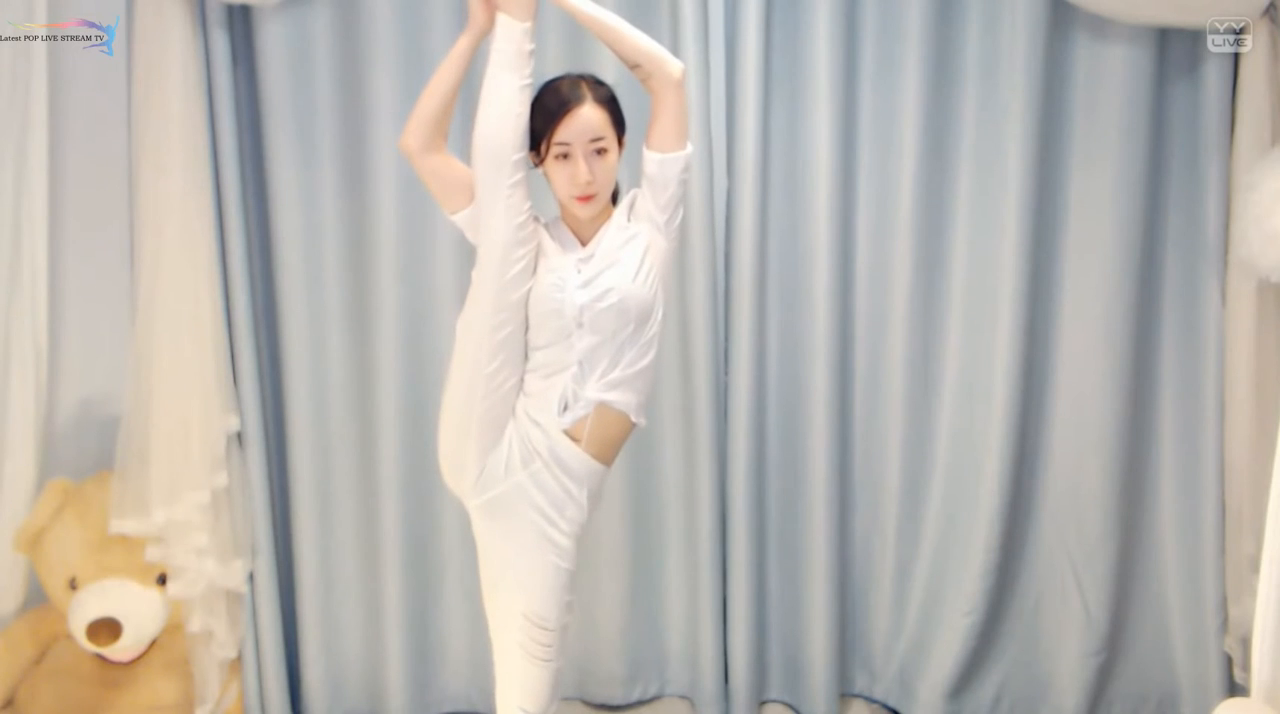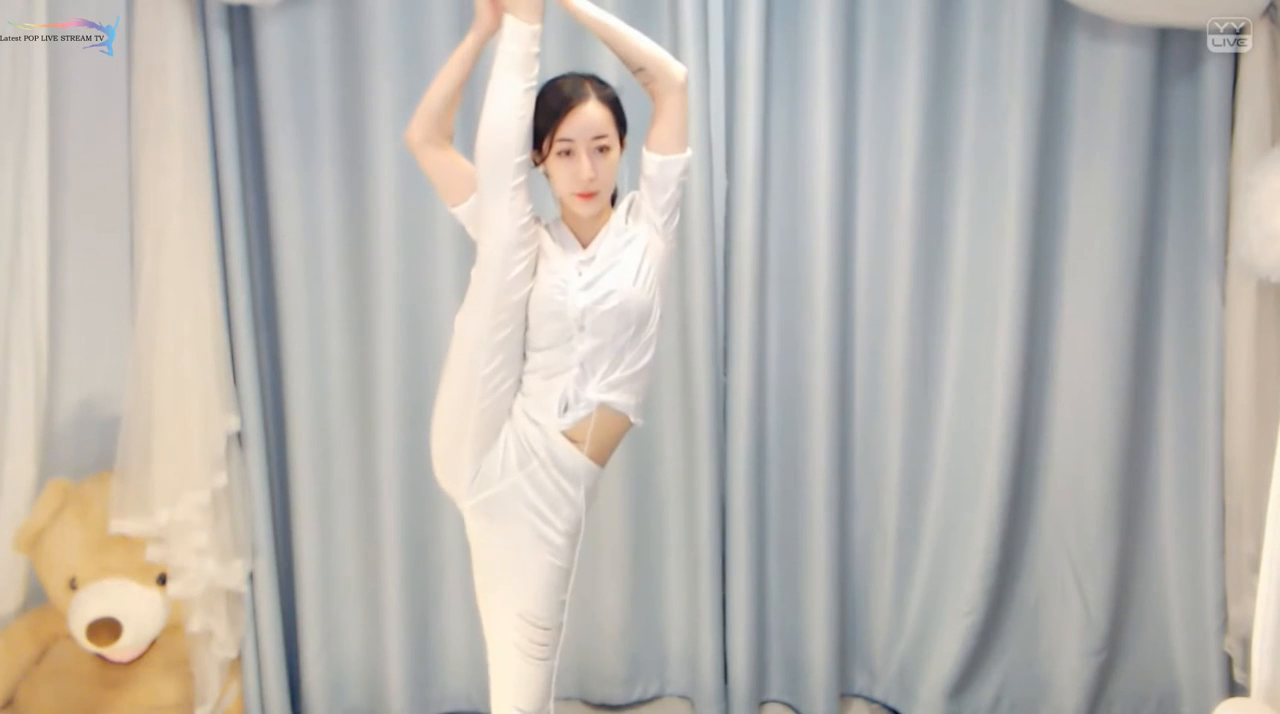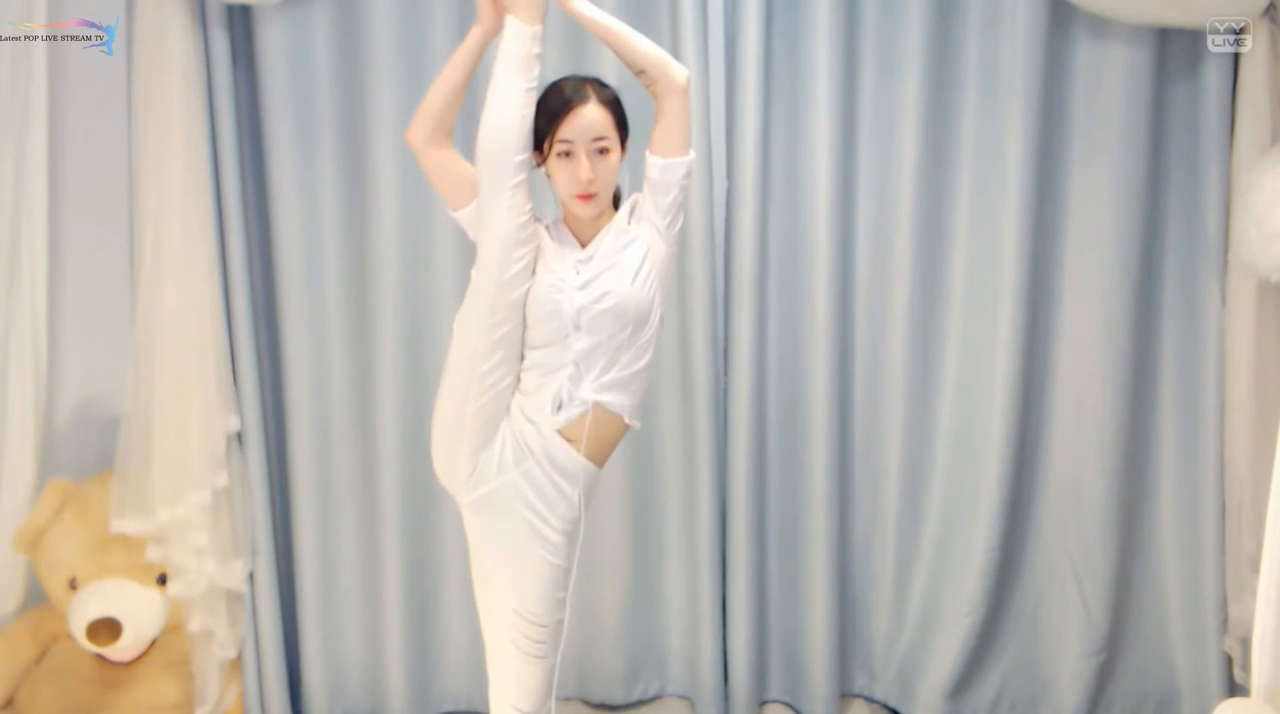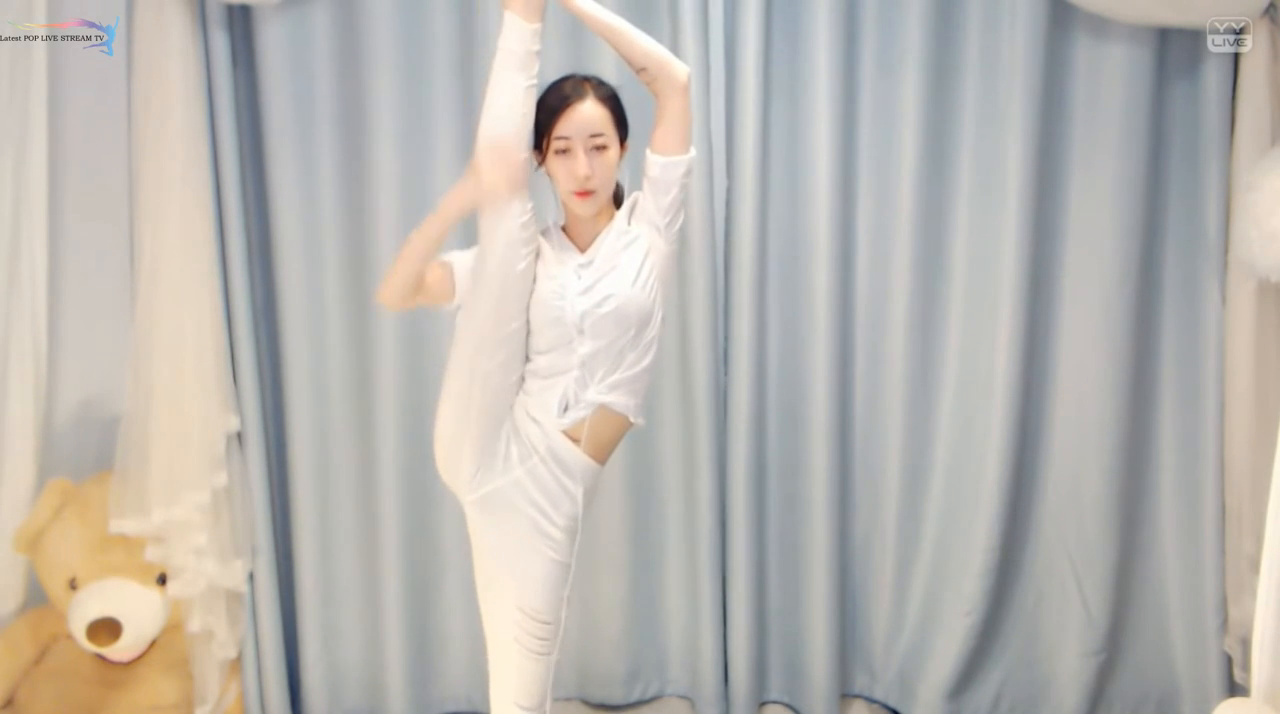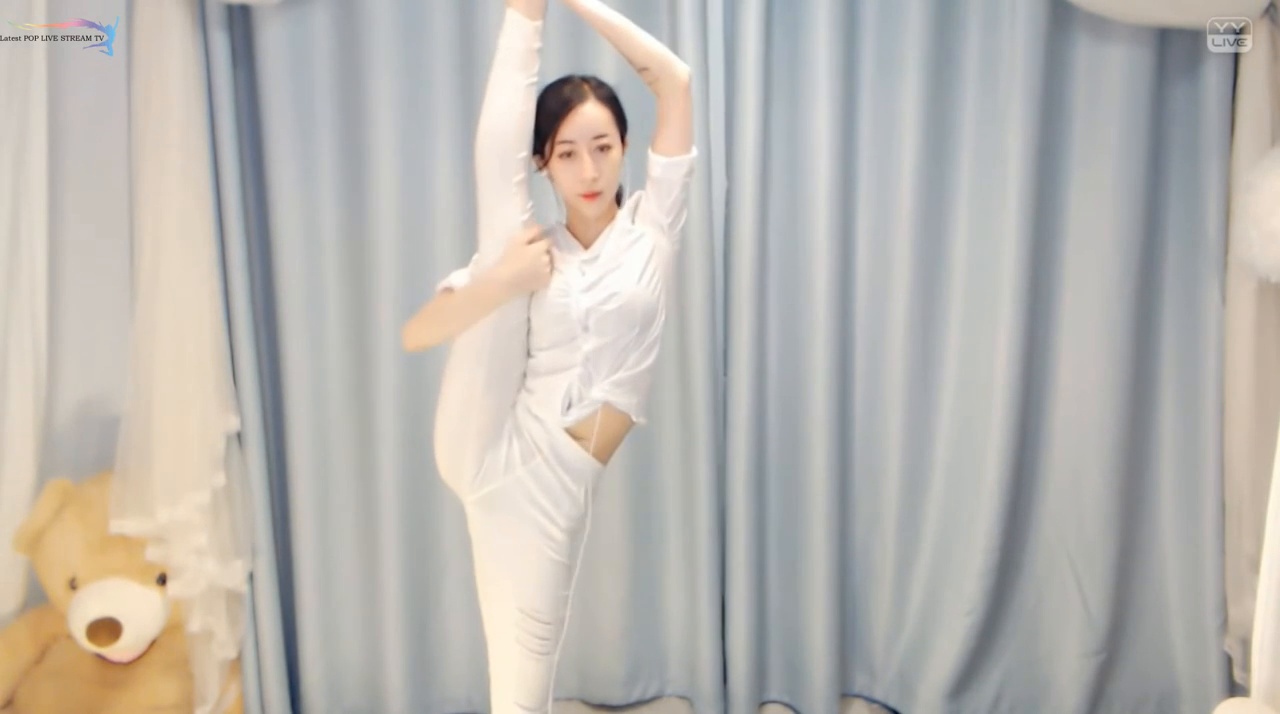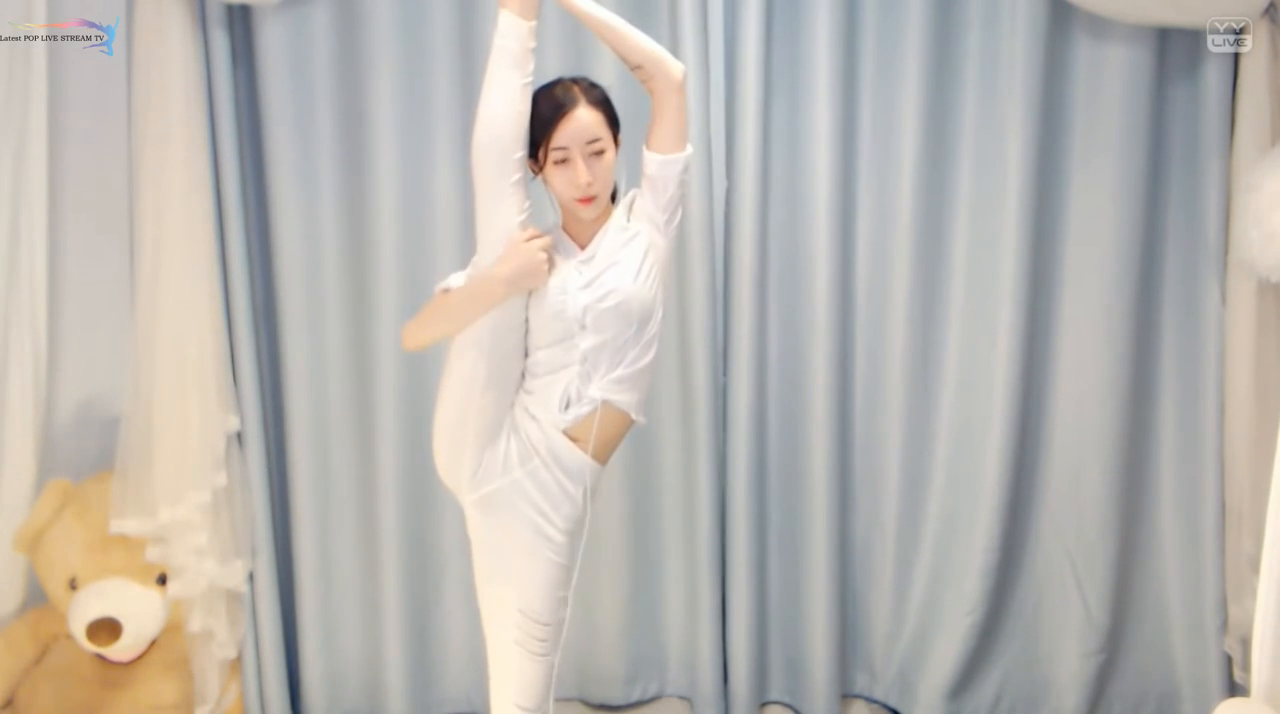
dt=0.7s
person 1, frame 1
left shoulder: (649, 223)
right shoulder: (528, 244)
left elbow: (667, 75)
right elbow: (420, 144)
left hip: (557, 481)
right hip: (497, 452)
person 1, frame 2
left shoulder: (647, 225)
right shoulder: (526, 243)
left elbow: (670, 80)
right elbow: (424, 137)
left hip: (550, 481)
right hip: (488, 450)
person 1, frame 3
left shoulder: (649, 227)
right shoulder: (526, 245)
left elbow: (672, 82)
right elbow: (426, 140)
left hip: (549, 483)
right hip: (486, 450)
person 1, frame 4
left shoulder: (650, 228)
right shoulder: (527, 255)
left elbow: (673, 80)
right elbow: (395, 293)
right wrist: (463, 196)
left hip: (550, 483)
right hip: (489, 451)
person 1, frame 5
left shoulder: (652, 226)
right shoulder: (529, 250)
left elbow: (673, 78)
right elbow: (415, 334)
right wrist: (502, 283)
left hip: (551, 482)
right hip: (492, 452)
person 1, frame 6
left shoulder: (647, 224)
right shoulder: (528, 250)
left elbow: (668, 76)
right elbow: (413, 335)
right wrist: (501, 282)
left hip: (548, 482)
right hip: (493, 454)
